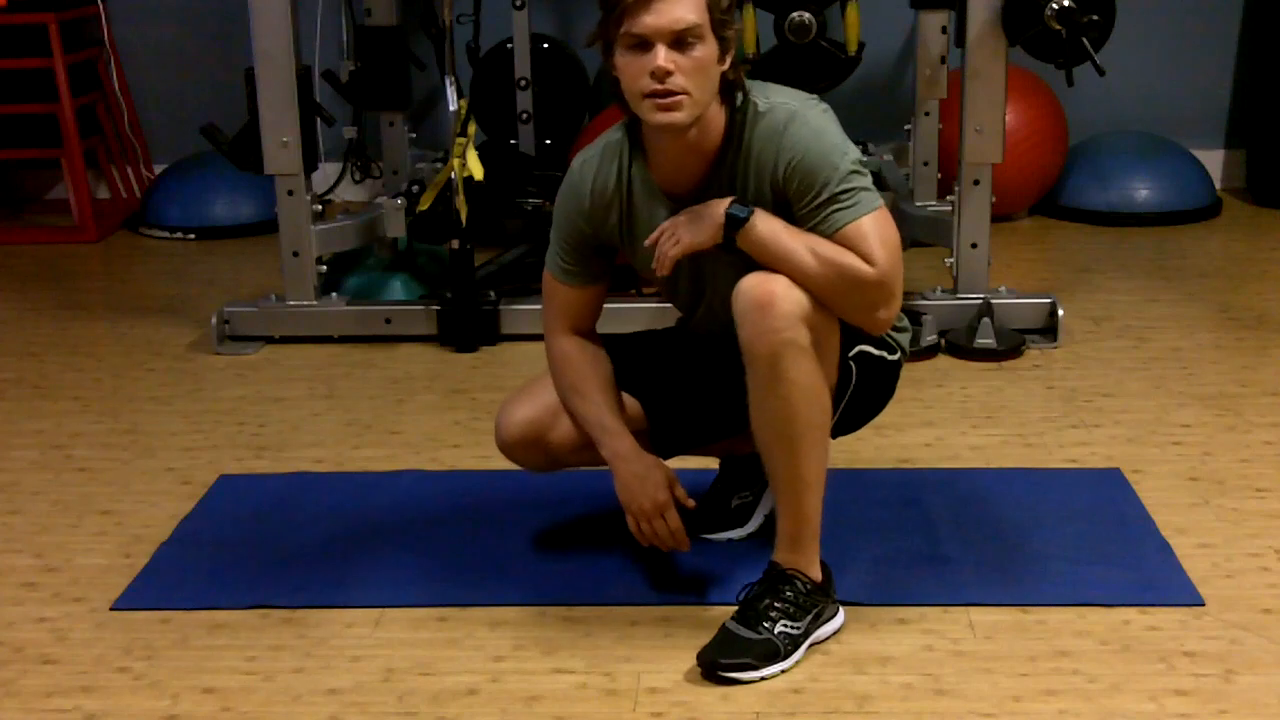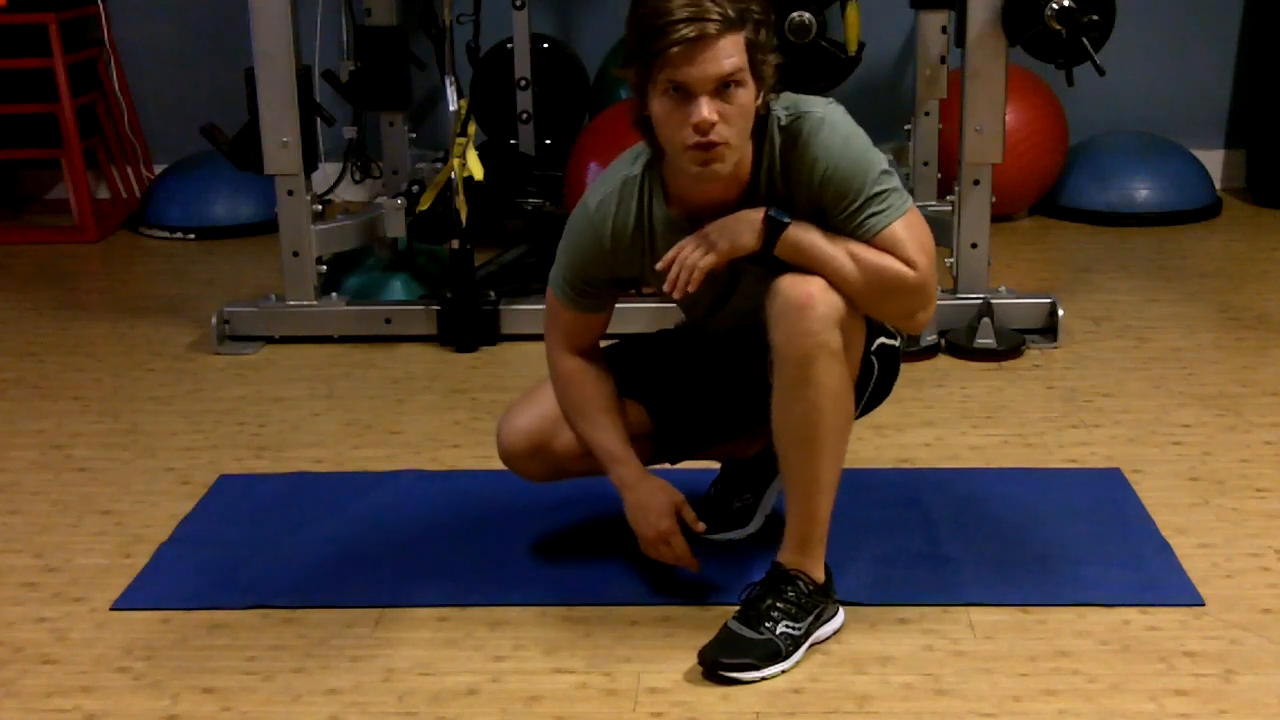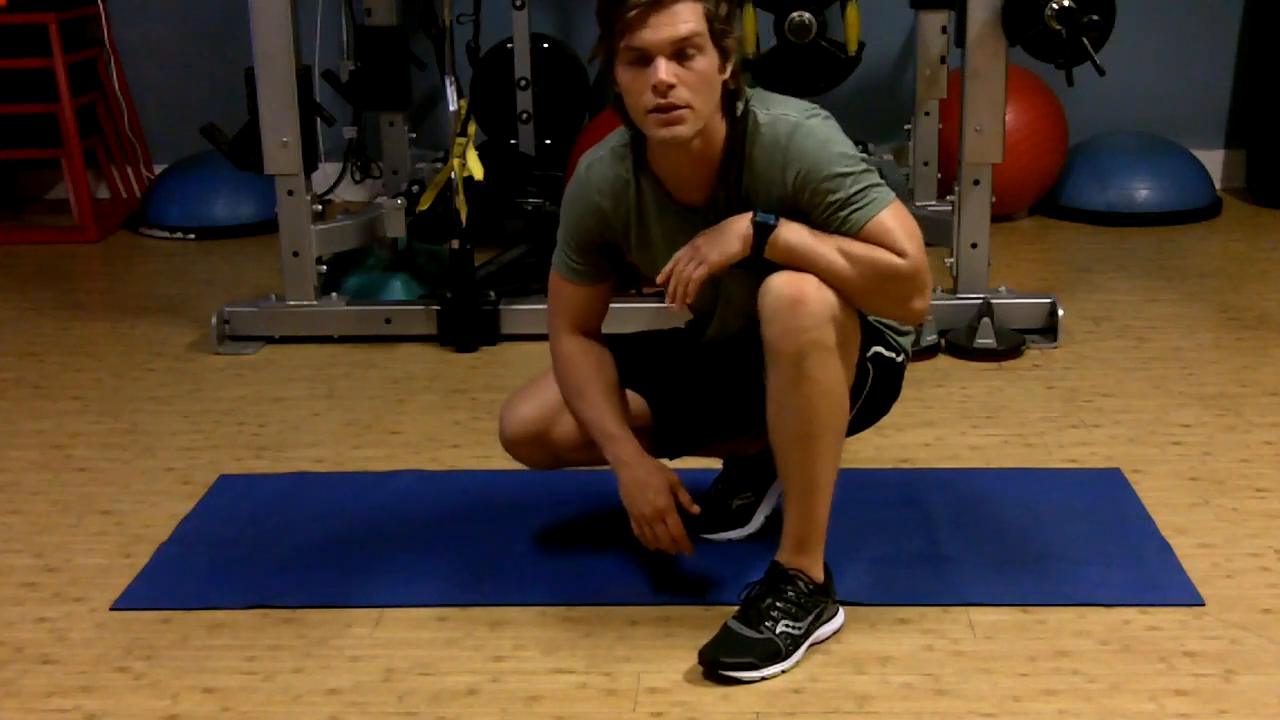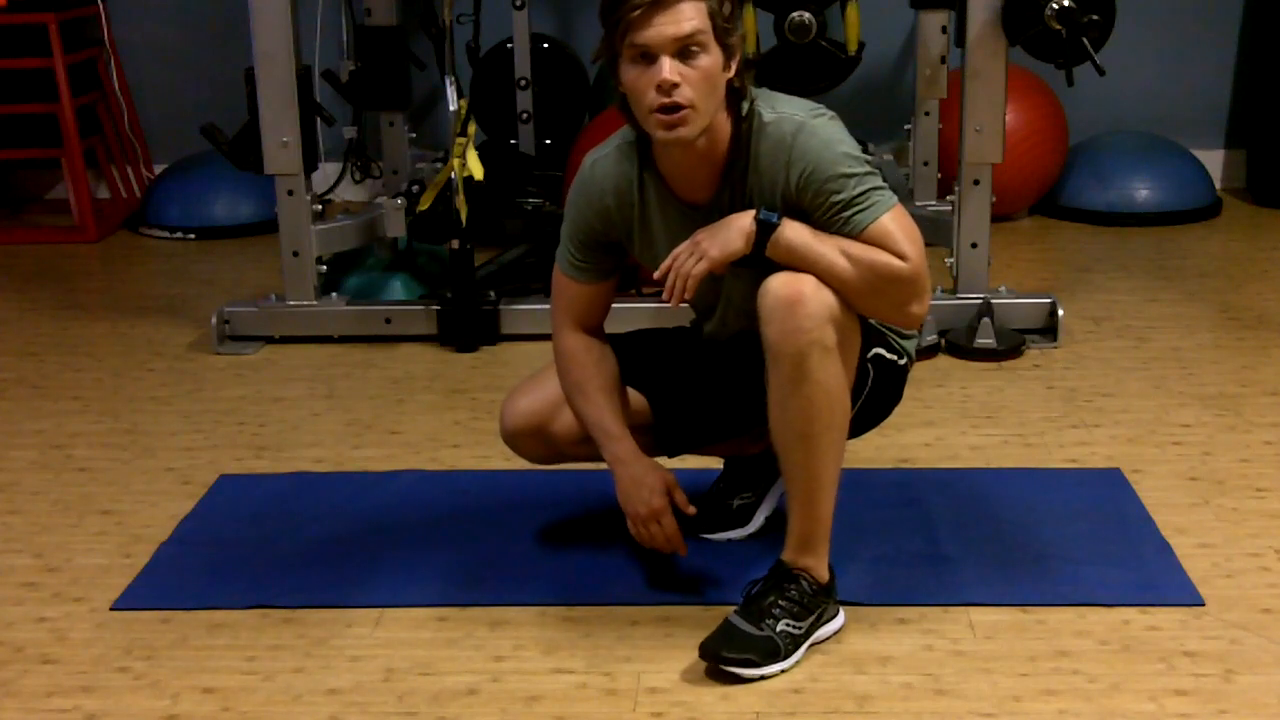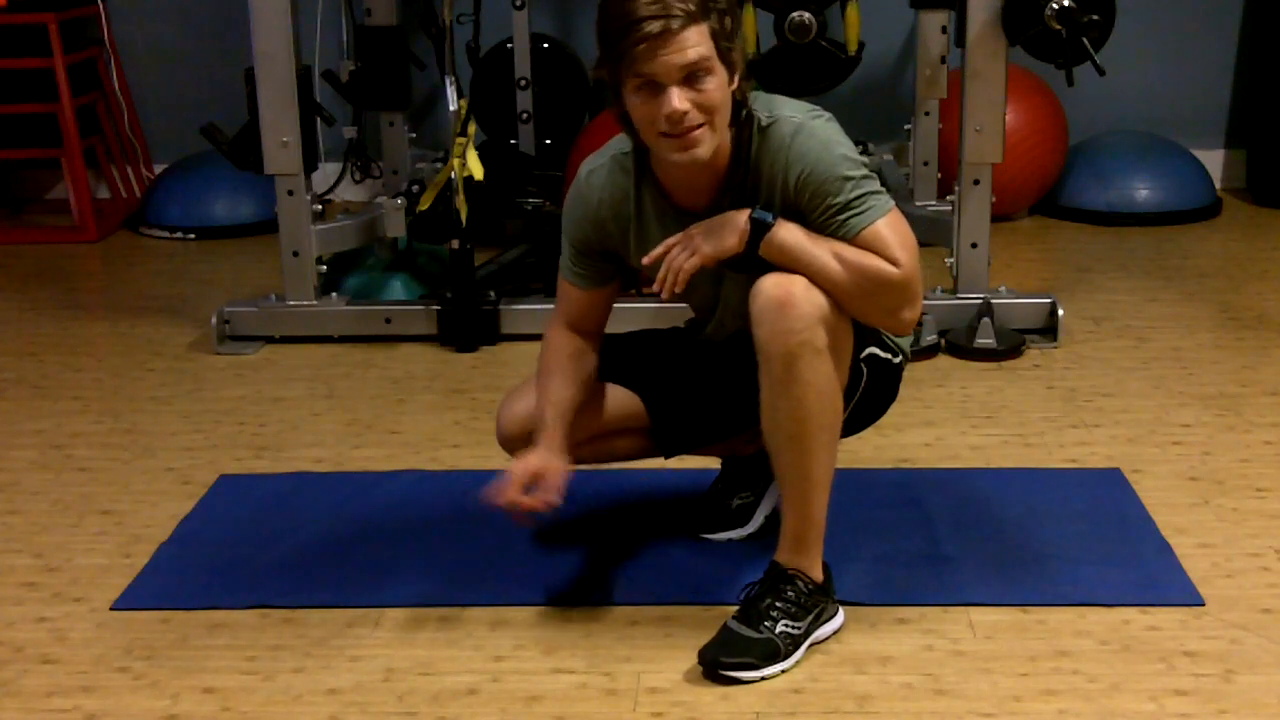
dt=1s
person 1, frame 1
left shoulder: (793, 130)
right shoulder: (594, 179)
left elbow: (879, 300)
right elbow: (570, 331)
left wrist: (735, 216)
right wrist: (626, 455)
left hip: (840, 357)
right hip: (717, 353)
left knee: (768, 298)
right knee: (525, 430)
left ankle: (802, 582)
right ankle: (749, 450)
person 1, frame 2
left shoulder: (820, 139)
right shoulder: (609, 212)
left elbow: (915, 300)
right elbow: (572, 350)
left wrist: (771, 227)
right wrist: (635, 479)
left hip: (833, 353)
right hip: (712, 354)
left knee: (805, 297)
right knee: (526, 442)
left ankle: (805, 583)
right ankle: (752, 451)
person 1, frame 3
left shoulder: (797, 140)
right shoulder: (601, 181)
left elbow: (912, 289)
right elbow: (574, 331)
left wrist: (760, 230)
right wrist: (631, 458)
left hip: (844, 358)
right hip: (721, 355)
left knee: (794, 296)
right knee: (528, 428)
left ankle: (804, 582)
right ankle: (756, 451)
person 1, frame 4
left shoulder: (802, 140)
right shoulder: (606, 179)
left elbow: (910, 295)
right elbow: (577, 328)
left wrist: (762, 227)
right wrist: (627, 457)
left hip: (847, 361)
right hip: (726, 355)
left knee: (793, 297)
right knee: (529, 422)
left ankle: (807, 581)
right ankle: (757, 451)
person 1, frame 5
left shoulder: (802, 142)
right shoulder: (602, 186)
left elbow: (902, 299)
right elbow: (574, 330)
left wrist: (756, 227)
right wrist: (549, 444)
left hip: (835, 363)
right hip: (725, 357)
left knee: (785, 298)
right knee: (519, 422)
left ankle: (804, 582)
right ankle: (752, 451)
